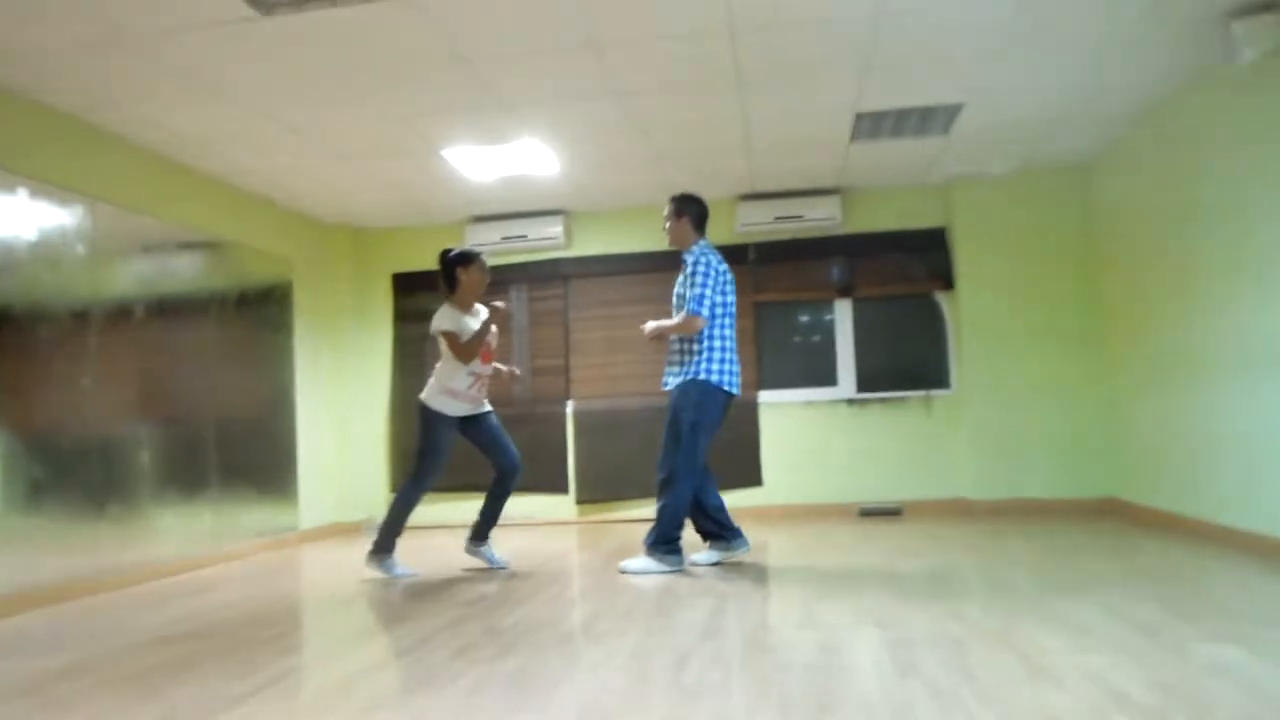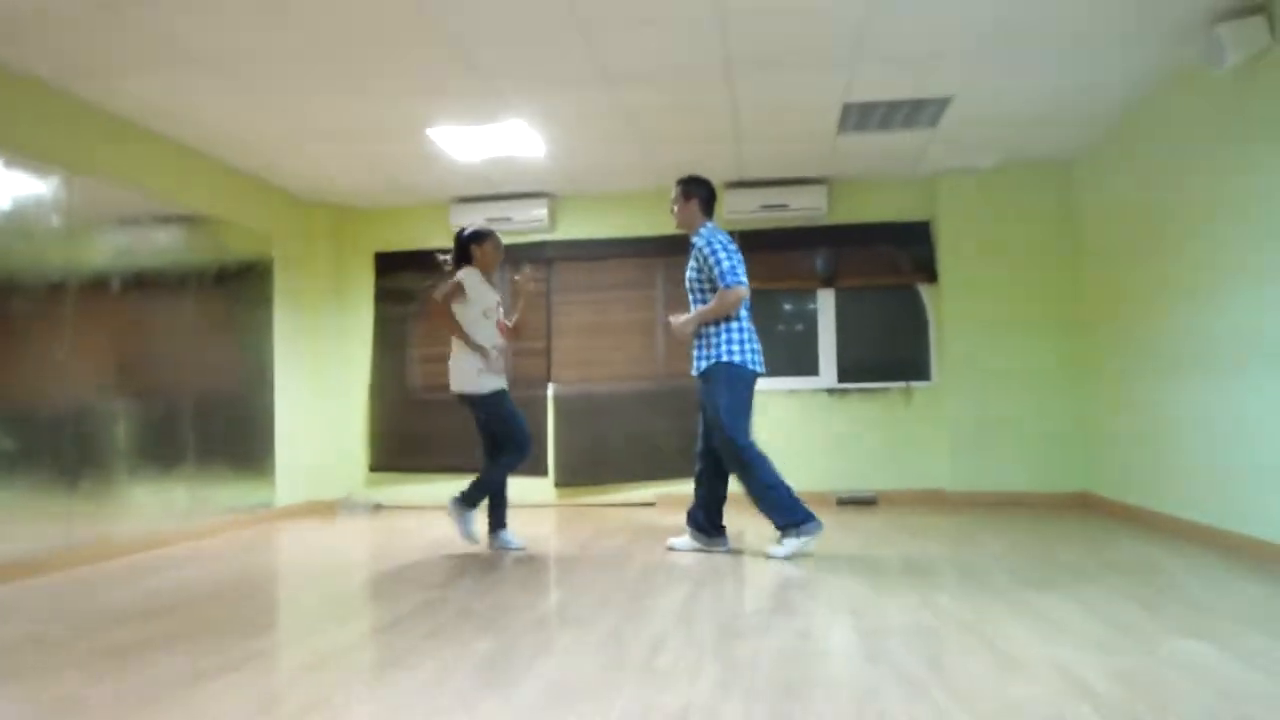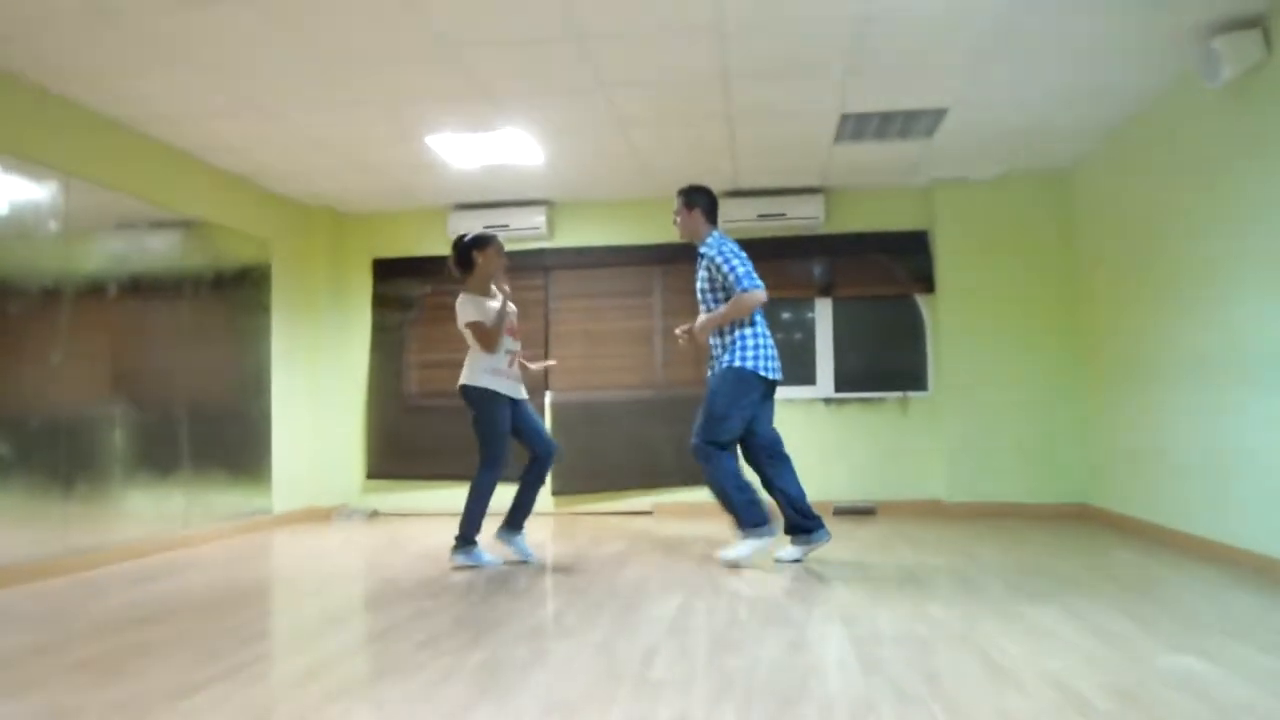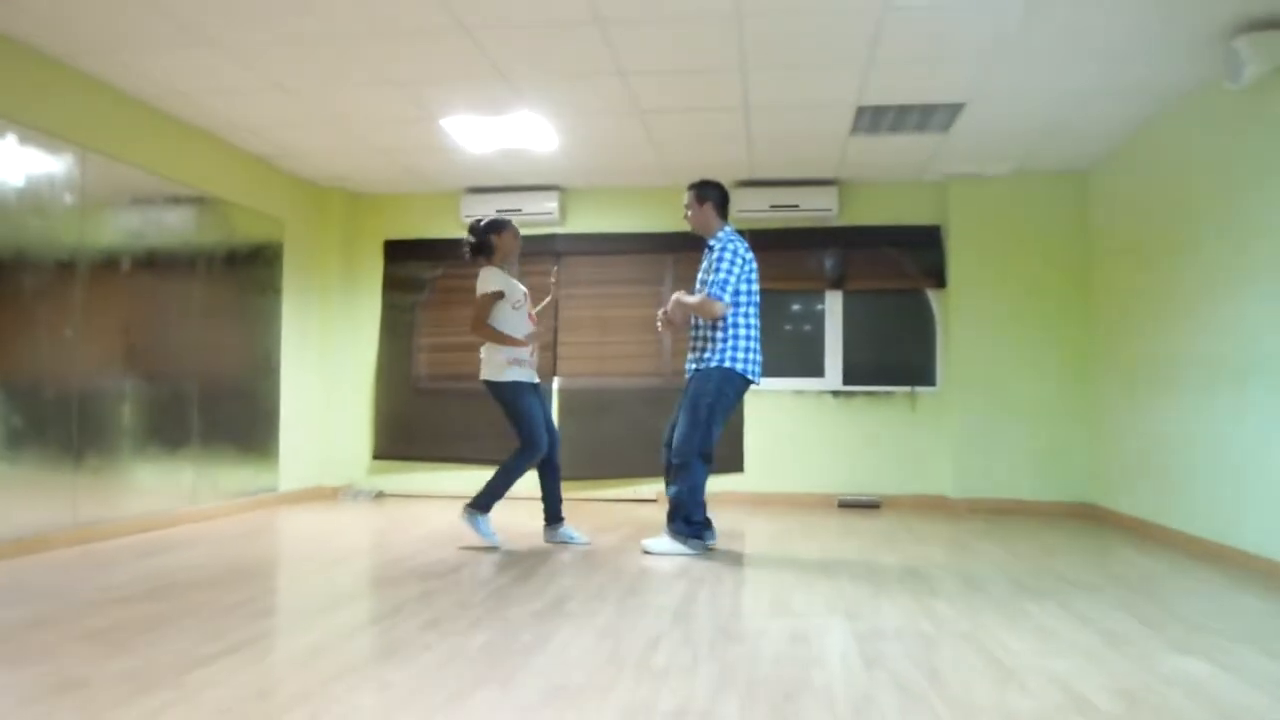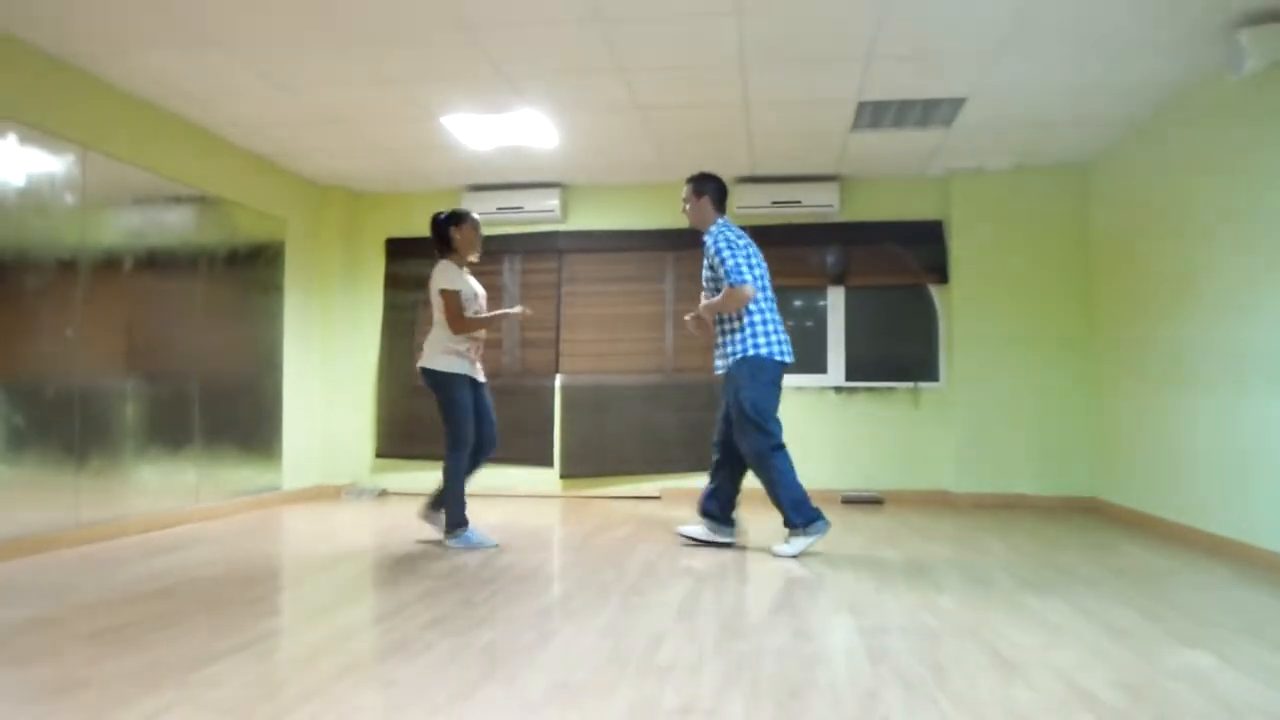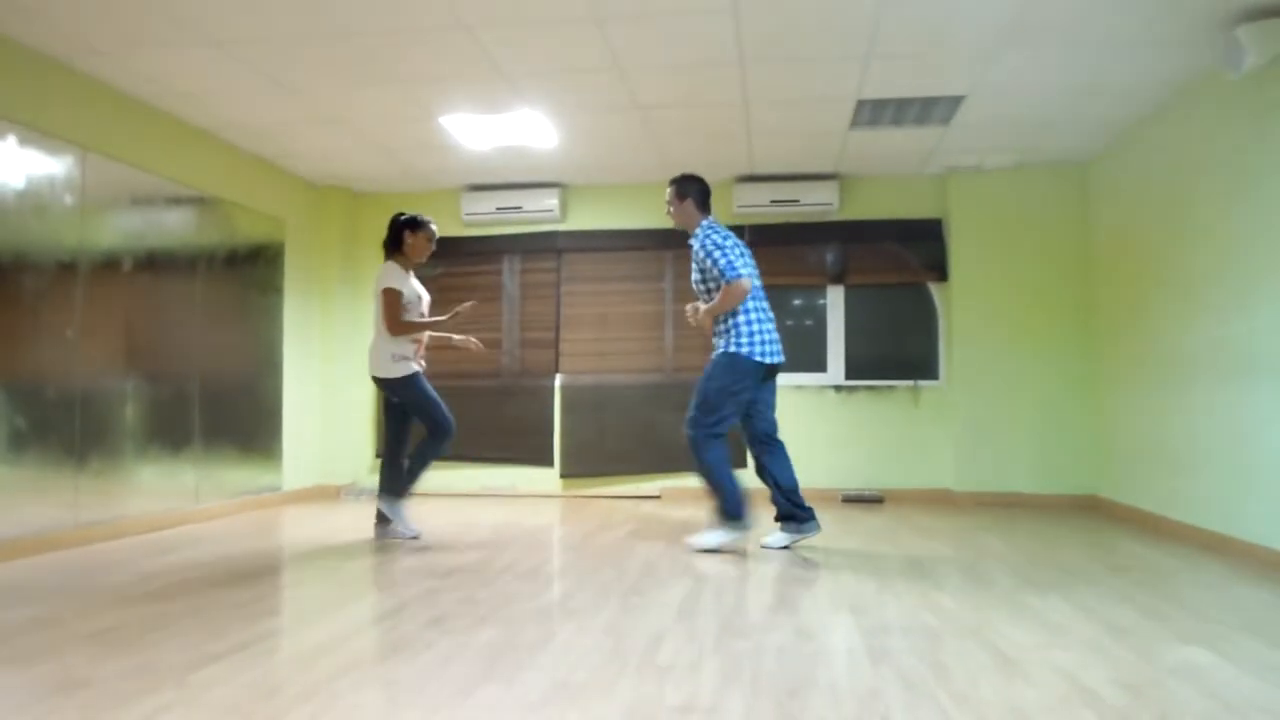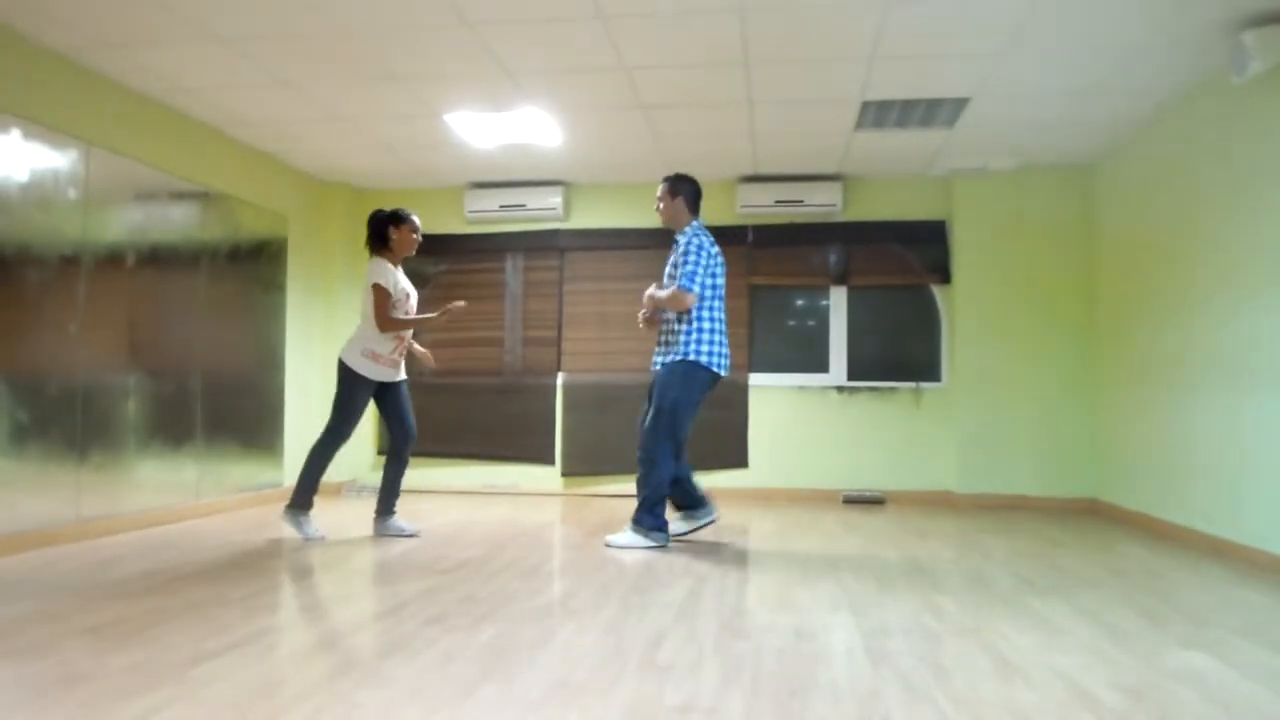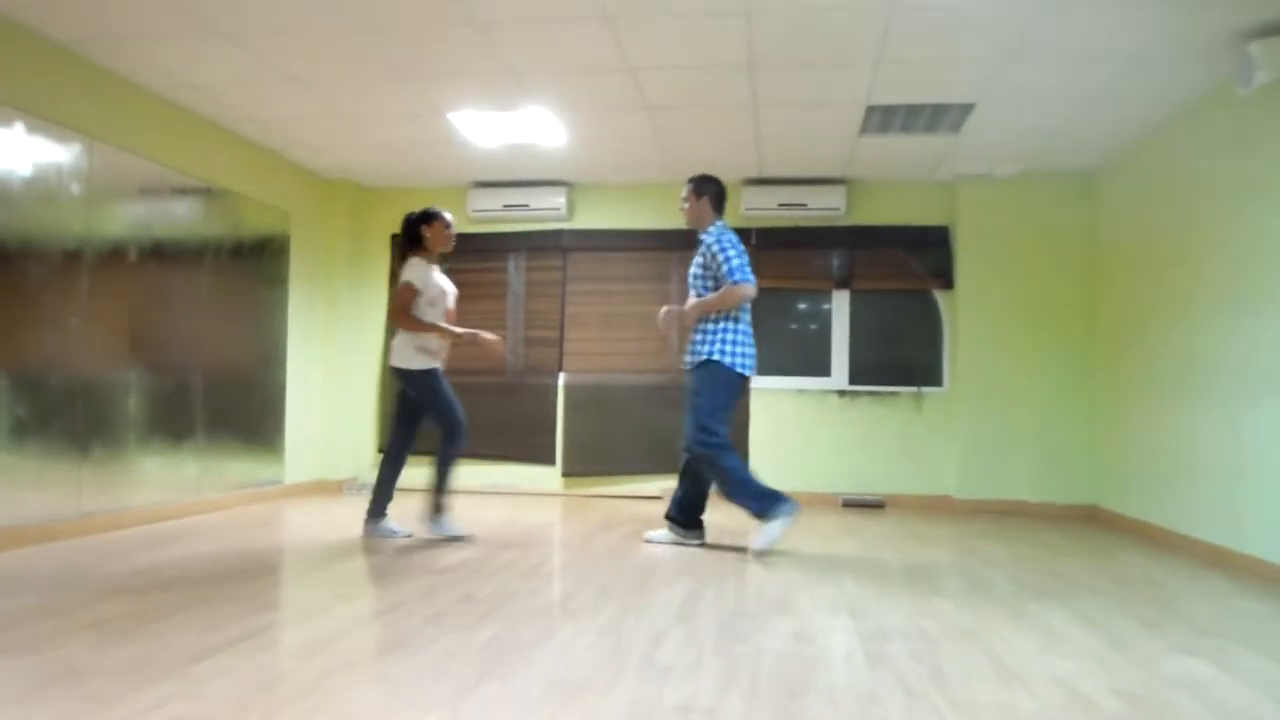
dt=0.4s
person 1, frame 1
left shoulder: (702, 262)
right shoulder: (701, 264)
left elbow: (690, 322)
left wrist: (656, 328)
right wrist: (667, 331)
left hip: (702, 378)
right hip: (698, 379)
left knee: (677, 464)
right knee: (688, 463)
left ankle: (663, 550)
right ankle: (723, 537)
person 1, frame 2
left shoulder: (708, 242)
right shoulder: (713, 243)
left elbow: (735, 295)
left wrist: (691, 320)
right wrist: (695, 321)
left hip: (726, 359)
right hip: (720, 359)
left knee: (733, 447)
right knee: (712, 448)
left ankle: (799, 522)
right ankle: (706, 530)
person 1, frame 3
left shoulder: (719, 253)
right shoulder: (713, 255)
left elbow: (754, 296)
left wrist: (712, 321)
right wrist: (700, 330)
left hip: (741, 364)
right hip: (749, 365)
left knee: (709, 444)
right knee: (763, 450)
left ankle: (755, 525)
right ankle: (807, 530)
person 1, frame 4
left shoulder: (729, 248)
right shoulder: (716, 250)
left elbow: (713, 307)
left wrist: (681, 301)
right wrist: (678, 315)
left hip: (725, 363)
right hip: (708, 364)
left knee: (688, 446)
right knee: (678, 442)
left ankle: (687, 532)
right ankle: (694, 527)
person 1, frame 5
left shoulder: (720, 239)
right shoulder: (734, 238)
left elbow: (742, 292)
left wrist: (708, 308)
right wrist: (707, 319)
left hip: (752, 352)
right hip: (749, 353)
left knee: (760, 440)
right knee: (729, 440)
left ankle: (805, 521)
right ankle: (717, 521)
person 1, frame 6
left shoulder: (708, 243)
right shoulder: (722, 239)
left elbow: (740, 285)
left wrist: (709, 312)
right wrist: (707, 310)
left hip: (741, 350)
right hip: (760, 350)
left knee: (703, 430)
right knee: (762, 437)
left ankle: (733, 518)
right ankle: (796, 518)
person 1, frame 7
left shoulder: (695, 242)
right shoulder: (688, 243)
left elbow: (684, 298)
left wrist: (653, 296)
right wrist: (657, 316)
left hip: (691, 358)
right hip: (680, 358)
left knee: (657, 440)
right knee: (663, 438)
left ankle: (649, 526)
right ankle: (694, 506)
person 1, frame 8
left shoulder: (718, 241)
right shoulder: (713, 243)
left elbow: (744, 288)
left wrist: (696, 306)
right wrist: (679, 314)
left hip: (718, 357)
right hip: (713, 358)
left knee: (705, 441)
right knee: (699, 443)
left ankle: (772, 505)
right ankle: (683, 523)
person 2, frame 1
left shoulder: (480, 310)
right shoulder: (445, 316)
right elbow: (464, 355)
left wrist: (499, 368)
right wrist: (490, 320)
left hip: (476, 407)
right hip: (442, 405)
left knee: (510, 464)
right knee: (423, 478)
left ankle: (479, 538)
right ankle: (381, 551)
person 2, frame 2
left shoulder: (484, 289)
right shoulder: (468, 277)
left elbow: (504, 330)
right elbow: (441, 300)
left wrist: (520, 295)
right wrist: (472, 345)
left hip: (486, 381)
right hip: (477, 382)
left knee: (498, 452)
right knee: (520, 444)
left ankle: (497, 529)
right ankle: (464, 503)
person 2, frame 3
left shoulder: (496, 292)
right shoulder: (467, 302)
right elbow: (490, 343)
left wrist: (524, 364)
right wrist: (504, 303)
left hip: (510, 388)
right hip: (484, 386)
left knee: (545, 451)
right knee: (494, 462)
left ankle: (512, 528)
right ankle: (464, 545)
person 2, frame 4
left shoulder: (503, 279)
right shoulder: (493, 275)
left elbow: (524, 323)
right elbow: (477, 324)
left wrist: (551, 297)
right wrist: (519, 341)
left hip: (522, 373)
right hip: (505, 374)
left knee: (548, 444)
right knee: (535, 446)
left ankle: (554, 524)
right ankle: (478, 509)
person 2, frame 5
left shoulder: (465, 273)
right shoulder: (447, 271)
right elbow: (458, 325)
left wrist: (477, 356)
right wrist: (505, 314)
left hip: (467, 369)
right hip: (445, 367)
left knee: (486, 440)
right knee: (461, 442)
left ankle: (439, 503)
right ankle: (456, 528)
person 2, frame 6
left shoulder: (408, 277)
right shoulder: (392, 273)
right elbow: (395, 326)
left wrist: (455, 338)
right wrist: (444, 318)
left hip: (405, 369)
right hip: (393, 368)
left knee: (396, 444)
right knee: (443, 427)
left ankle: (387, 520)
right ankle: (395, 495)
person 2, frame 7
left shoulder: (398, 271)
right shoulder: (381, 268)
right elbow: (384, 322)
left wrist: (412, 344)
right wrist: (436, 314)
left hip: (392, 371)
right hip: (363, 366)
left knee: (405, 436)
right knee: (337, 434)
left ankle: (385, 515)
right ankle: (298, 508)
person 2, frame 8
left shoulder: (435, 272)
right shoulder: (416, 267)
right elbow: (398, 316)
left wrist: (475, 335)
right wrist: (443, 330)
left hip: (425, 365)
right hip: (414, 363)
left knee: (403, 439)
right knee: (455, 428)
left ankle: (375, 517)
right ankle: (436, 510)
